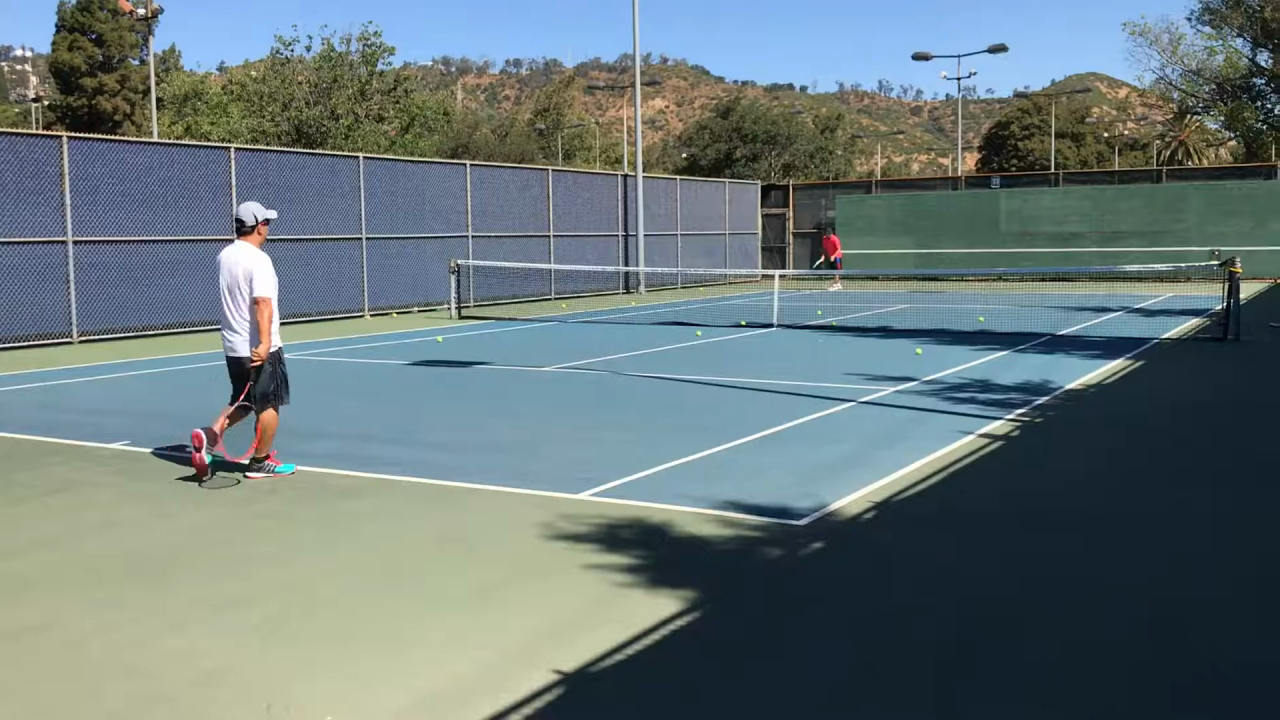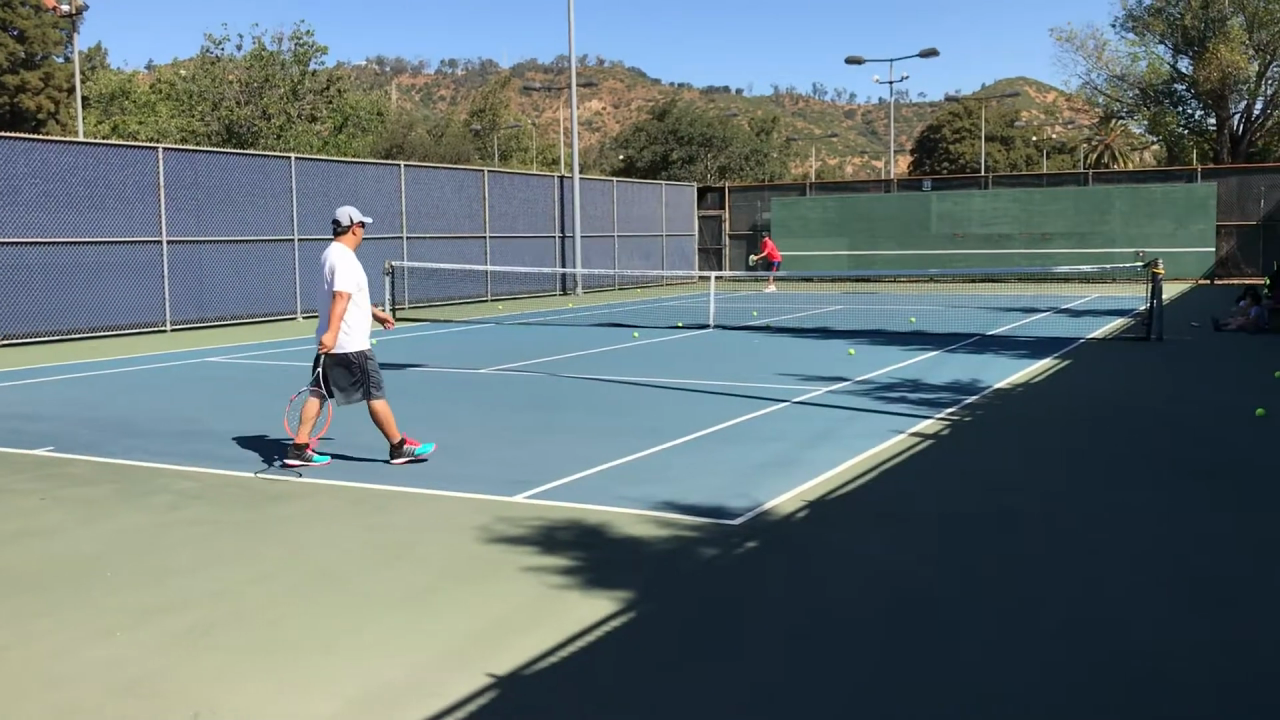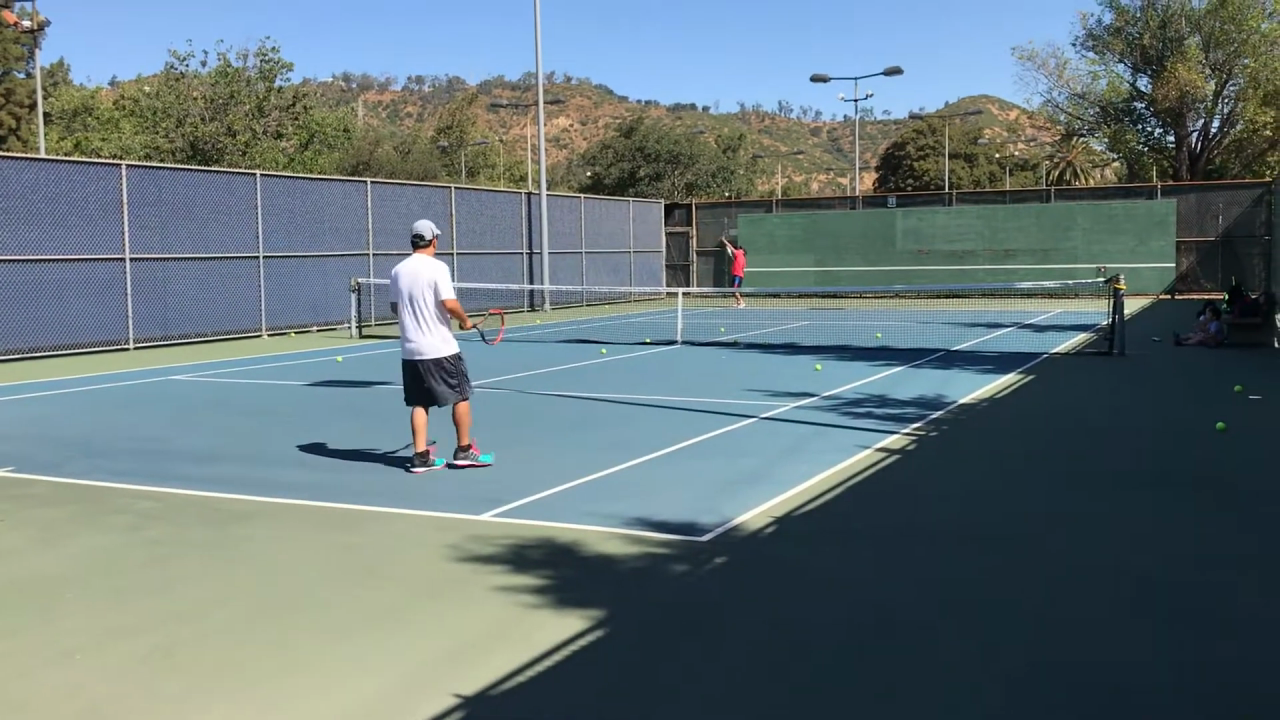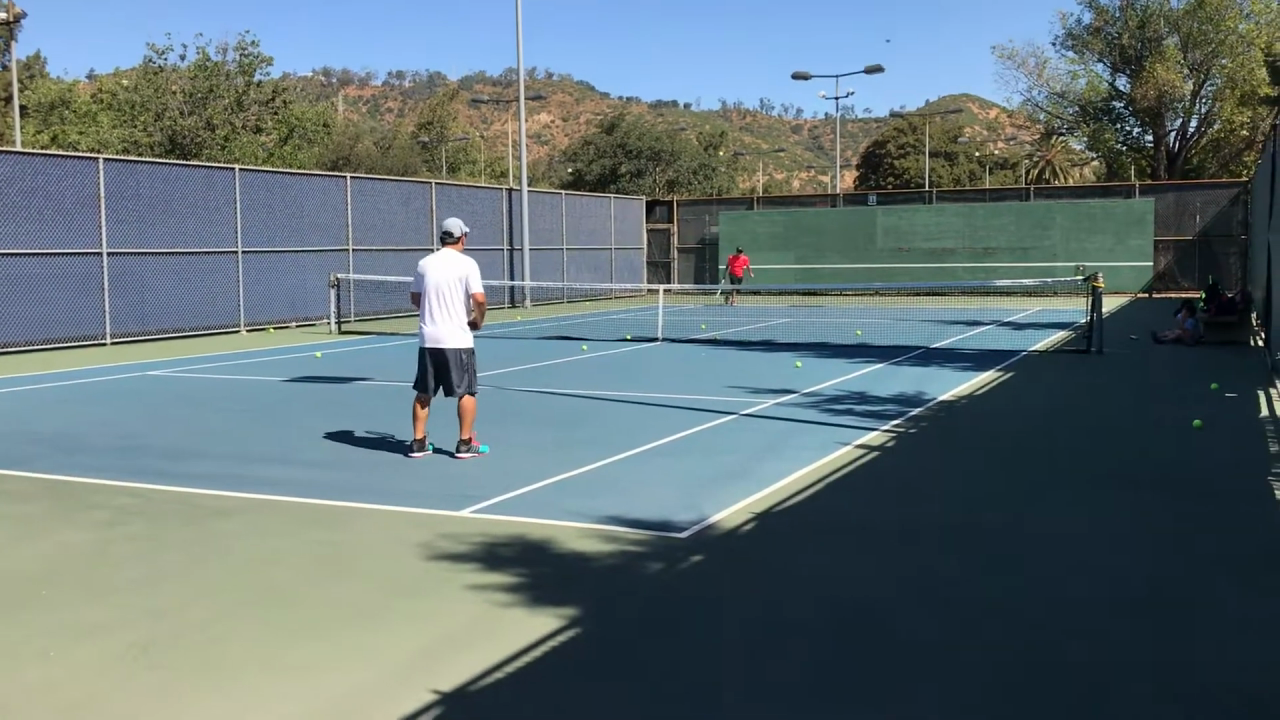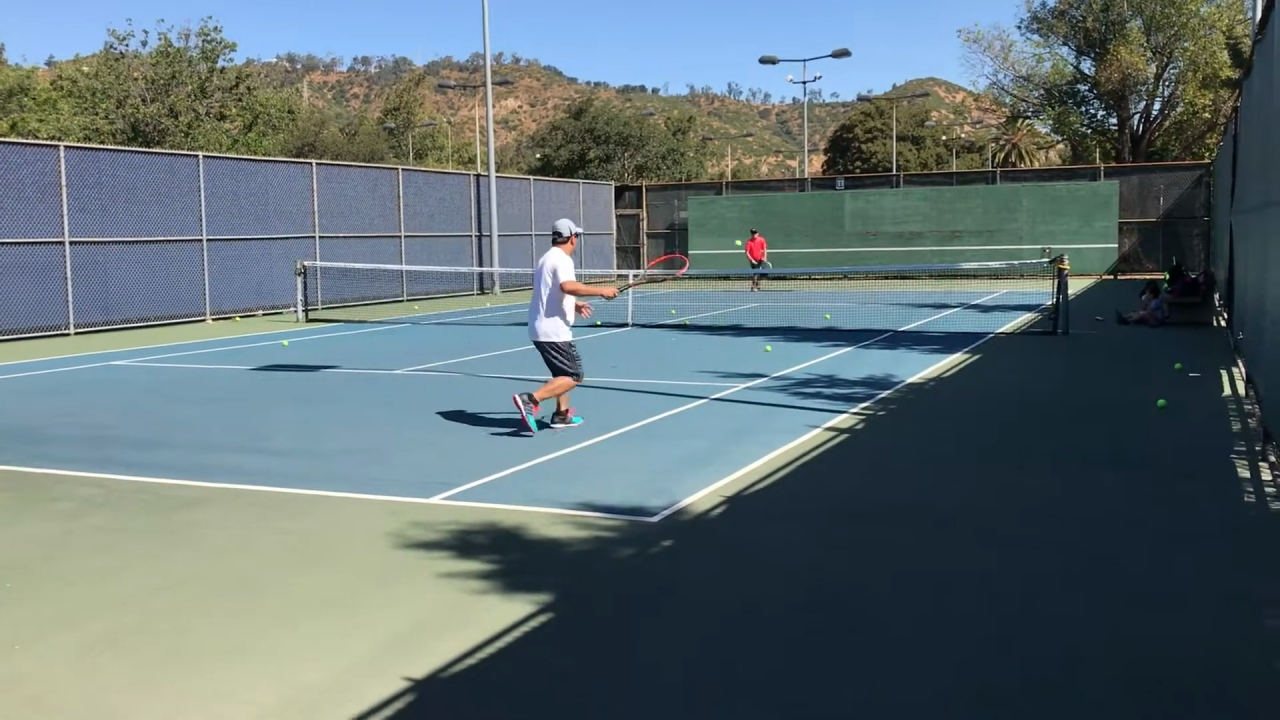
dt=1s
person 1, frame 1
left shoulder: (225, 256)
right shoulder: (258, 259)
right elbow: (263, 304)
right wrist: (265, 342)
left hip: (234, 345)
right hip: (259, 348)
left knee: (244, 402)
right knee: (271, 404)
left ankle: (207, 435)
right ankle: (261, 461)
person 1, frame 2
left shoulder: (331, 254)
right shoulder: (344, 258)
right elbow: (341, 298)
left wrist: (376, 312)
right wrist: (331, 333)
left hip: (334, 342)
right hip: (350, 344)
left knee: (319, 393)
right knee: (374, 394)
left ankle: (299, 448)
right ankle: (400, 447)
person 1, frame 3
left shoulder: (398, 270)
right shoulder: (437, 268)
left elbow: (395, 308)
right elbow: (450, 305)
right wrist: (464, 320)
left hip: (410, 350)
right hip: (440, 348)
left knee: (419, 404)
right knee: (461, 396)
left ankle: (421, 456)
right ankle: (464, 450)
person 1, frame 4
left shoulder: (424, 263)
right shoulder: (467, 263)
left elbow: (415, 298)
right elbow: (479, 299)
right wrist: (478, 320)
left hip: (428, 338)
right hip: (457, 339)
left knee: (423, 392)
right knee: (466, 391)
left ankle: (418, 442)
right ankle: (465, 443)
person 1, frame 5
left shoulder: (547, 258)
right shoulder: (561, 260)
right elbow: (567, 286)
left wrist: (573, 304)
right wrist: (602, 291)
left hip: (540, 329)
right hip: (553, 331)
left knee: (565, 370)
right knee: (572, 377)
left ankle: (562, 414)
right ankle: (529, 400)
